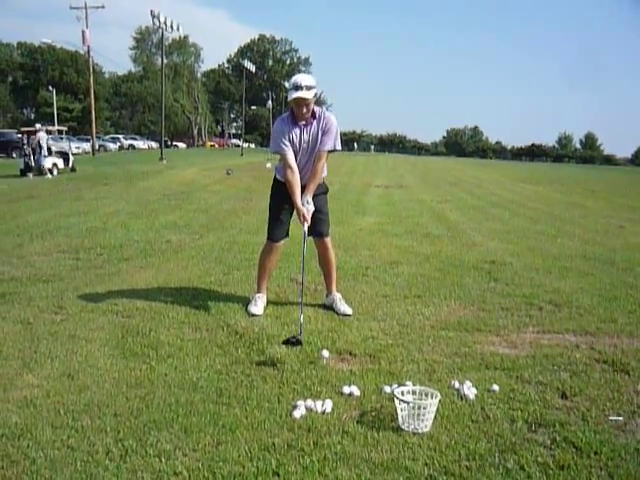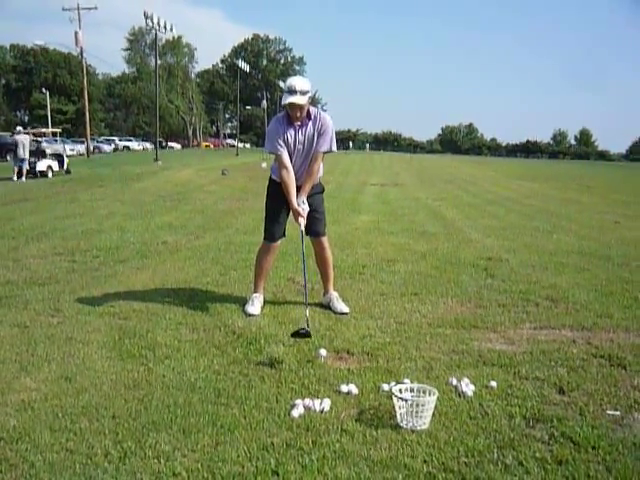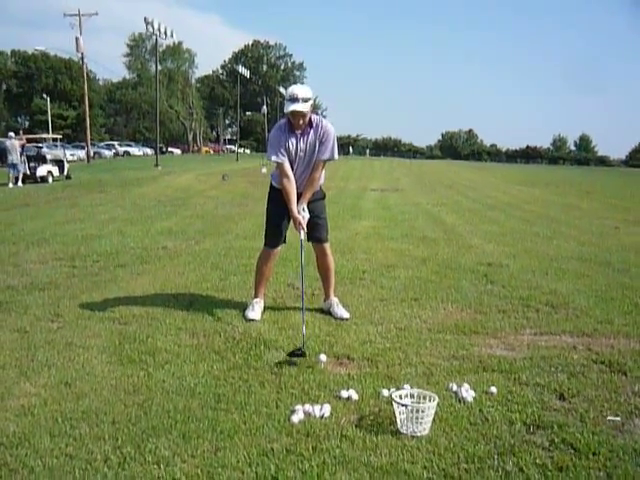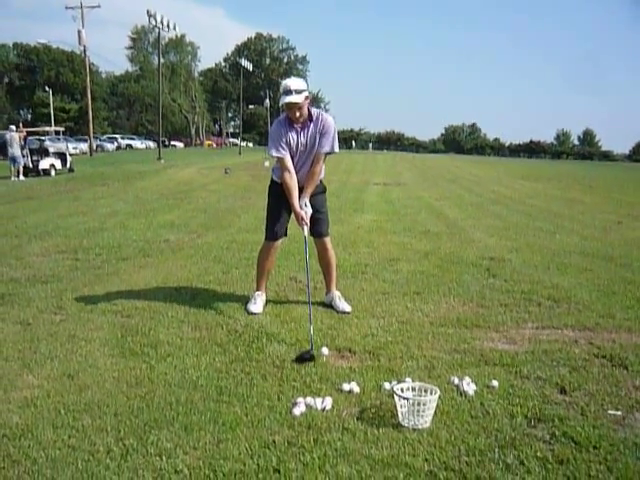
dt=0.5s
person 1, frame 1
left shoulder: (327, 121)
right shoulder: (282, 126)
left elbow: (319, 162)
right elbow: (289, 167)
left wrist: (307, 198)
right wrist: (297, 204)
left hip: (315, 186)
right hip: (284, 186)
left knee: (324, 240)
right knee: (274, 241)
left ankle: (332, 295)
right ankle: (260, 294)
person 1, frame 2
left shoulder: (323, 122)
right shoulder: (276, 125)
left elbow: (315, 163)
right elbow: (284, 167)
left wrist: (302, 198)
right wrist: (293, 205)
left hip: (311, 186)
right hip: (280, 186)
left knee: (320, 239)
right knee: (271, 241)
left ankle: (329, 294)
right ankle: (257, 294)
person 1, frame 3
left shoulder: (325, 129)
right shoulder: (278, 133)
left elbow: (317, 171)
right elbow: (285, 175)
left wrist: (303, 204)
right wrist: (294, 212)
left hip: (313, 193)
right hip: (281, 193)
left knee: (323, 246)
right knee: (271, 247)
left ankle: (330, 299)
right ankle: (257, 300)
person 1, frame 4
left shoulder: (325, 122)
right shoulder: (278, 127)
left elbow: (318, 164)
right elbow: (286, 170)
left wrist: (305, 199)
right wrist: (295, 208)
left hip: (313, 187)
right hip: (282, 187)
left knee: (323, 239)
right knee: (272, 241)
left ankle: (332, 293)
right ankle: (259, 293)
